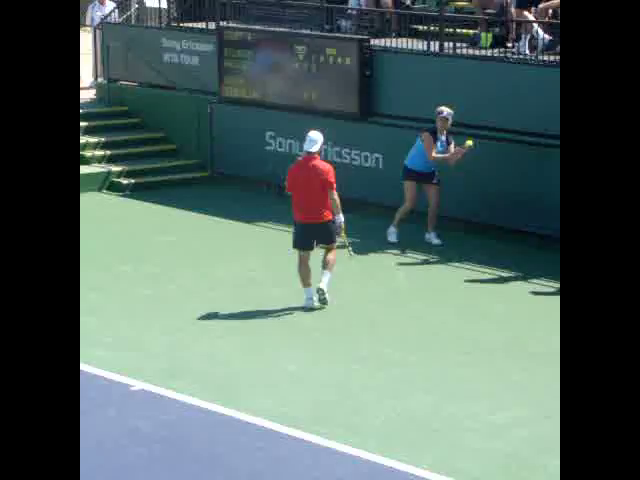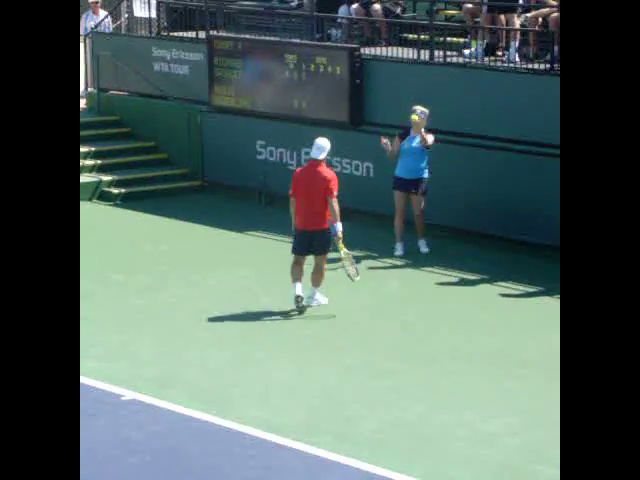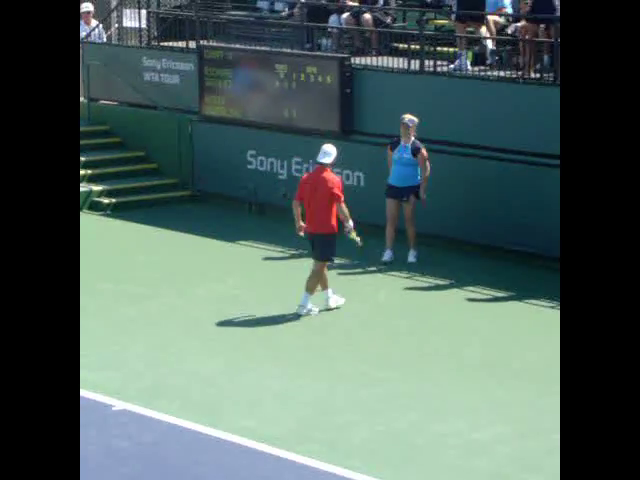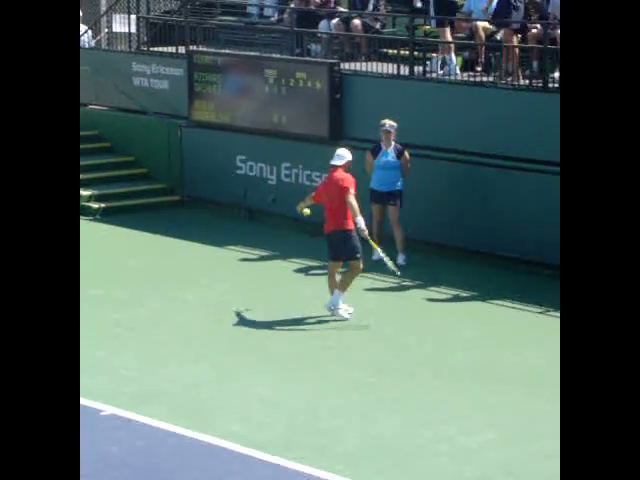
dt=0.4s
person 1, frame 1
left shoulder: (293, 168)
right shoulder: (325, 168)
left elbow: (290, 192)
right elbow: (333, 196)
right wrist: (340, 218)
left hip: (301, 220)
right hip: (323, 219)
left knee: (303, 259)
right knee: (331, 249)
left ankle: (309, 297)
right ankle: (323, 285)
person 1, frame 2
left shoulder: (298, 173)
right shoulder: (329, 175)
left elbow: (292, 201)
right elbow: (332, 202)
left wrist: (294, 220)
right wrist: (338, 226)
left hip: (302, 225)
right hip: (321, 226)
left knee: (298, 260)
right knee: (320, 261)
left ankle: (298, 291)
right ankle: (313, 296)
person 1, frame 3
left shoulder: (306, 179)
right shoulder: (334, 180)
left elbow: (296, 203)
right elbow: (341, 207)
left wrist: (298, 222)
right wrist: (349, 223)
left hip: (311, 229)
right hip: (327, 230)
left knee: (321, 264)
right knee: (319, 268)
left ankle: (330, 298)
right ankle: (304, 305)
person 1, frame 4
left shoulder: (325, 182)
right shoulder: (346, 178)
left elbow: (311, 198)
right elbow: (351, 200)
left wrist: (301, 206)
right wrist: (360, 221)
left hip: (330, 229)
right hip: (343, 229)
left knee: (334, 267)
right knee: (356, 266)
left ankle: (336, 303)
right ankle: (336, 301)
person 2, frame 1
left shoulder: (448, 140)
right shoulder: (428, 134)
left elbow: (451, 162)
right elbow: (431, 157)
left wrist: (459, 153)
right wrist: (450, 155)
left hip: (430, 172)
right hip: (412, 169)
left knee: (434, 204)
right knee: (409, 203)
left ankle: (430, 233)
right ankle: (393, 228)
person 2, frame 2
left shoulder: (428, 137)
right shoulder: (402, 136)
left elbow: (426, 143)
right elbow: (393, 155)
left wrist: (420, 129)
right wrist: (388, 148)
left hip: (419, 179)
right hip: (401, 177)
left knee: (418, 213)
right knee: (399, 212)
left ankle: (422, 240)
right ankle: (399, 244)
person 2, frame 3
left shoulder: (418, 149)
right shoulder: (392, 145)
left elbow: (425, 171)
left wrist: (422, 190)
left hip: (410, 187)
right hip: (393, 186)
left knee: (409, 219)
right knee: (391, 219)
left ankle: (412, 251)
right ankle: (389, 252)
person 2, frame 4
left shoulder: (401, 152)
right shoulder: (373, 151)
left elbow: (405, 171)
right elbow: (369, 169)
left hip: (394, 191)
right hip: (376, 190)
left knee: (395, 223)
right knee: (376, 221)
left ankle: (401, 254)
right ankle: (376, 249)
